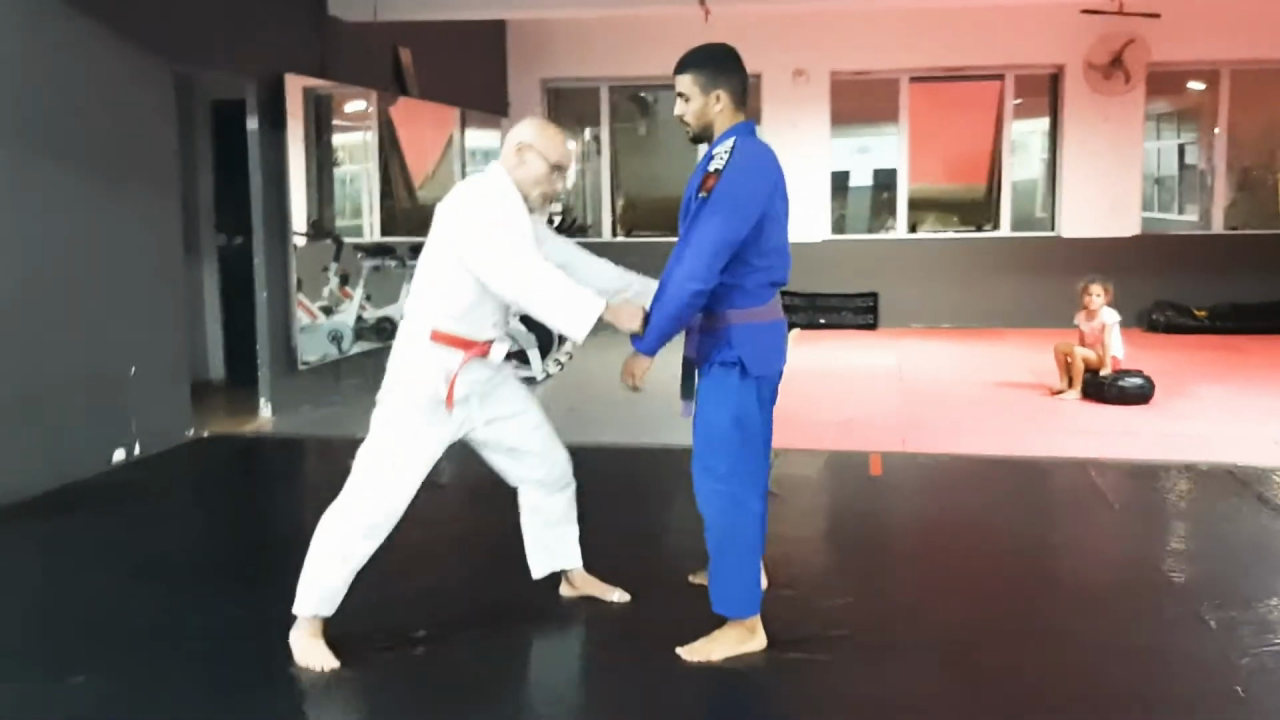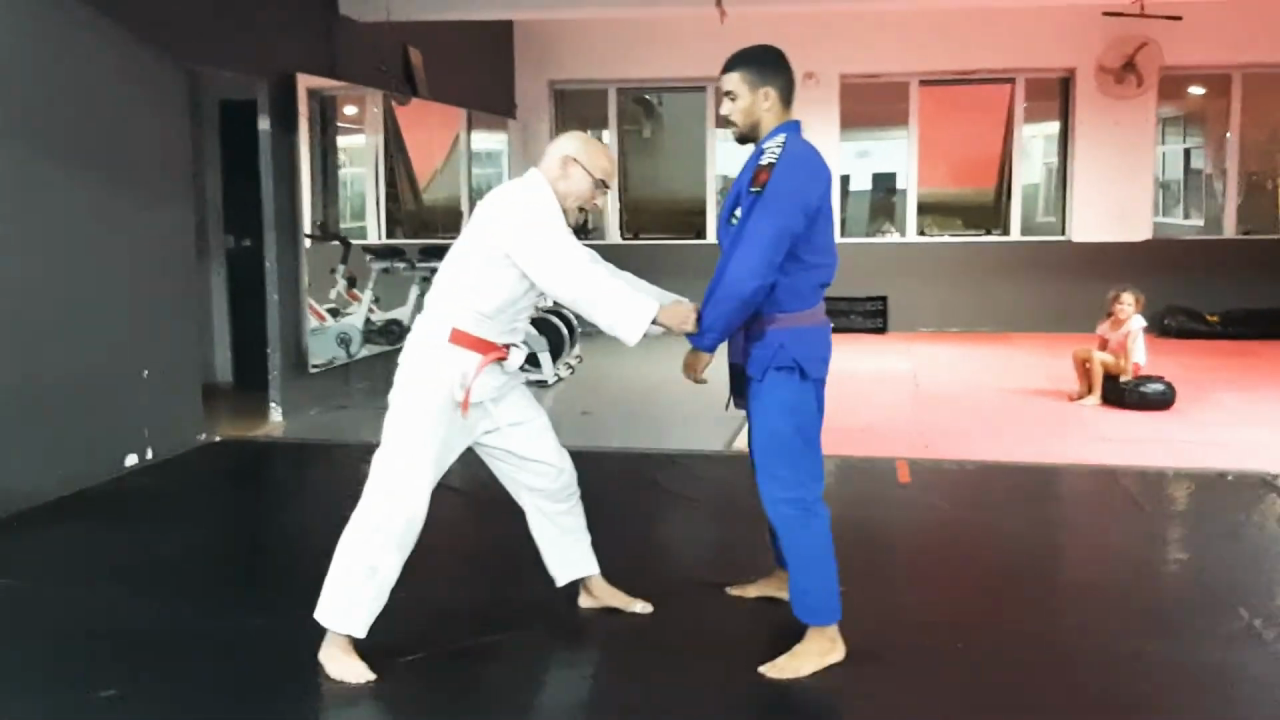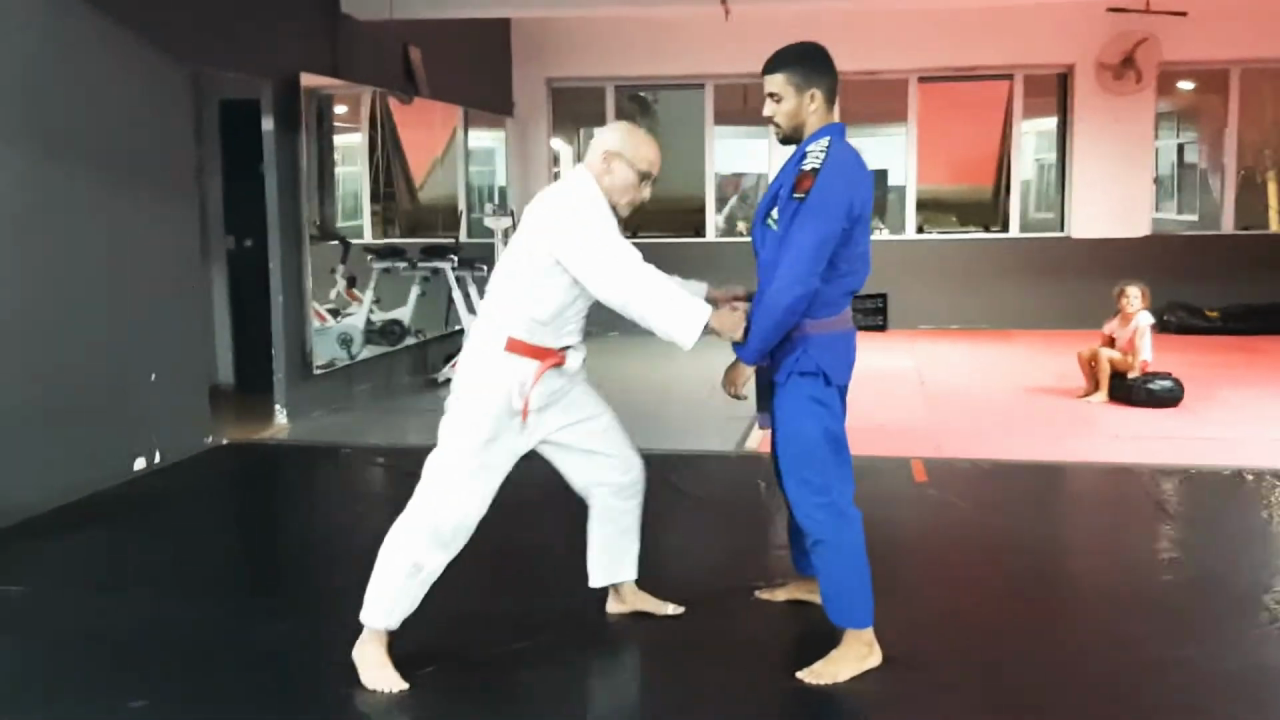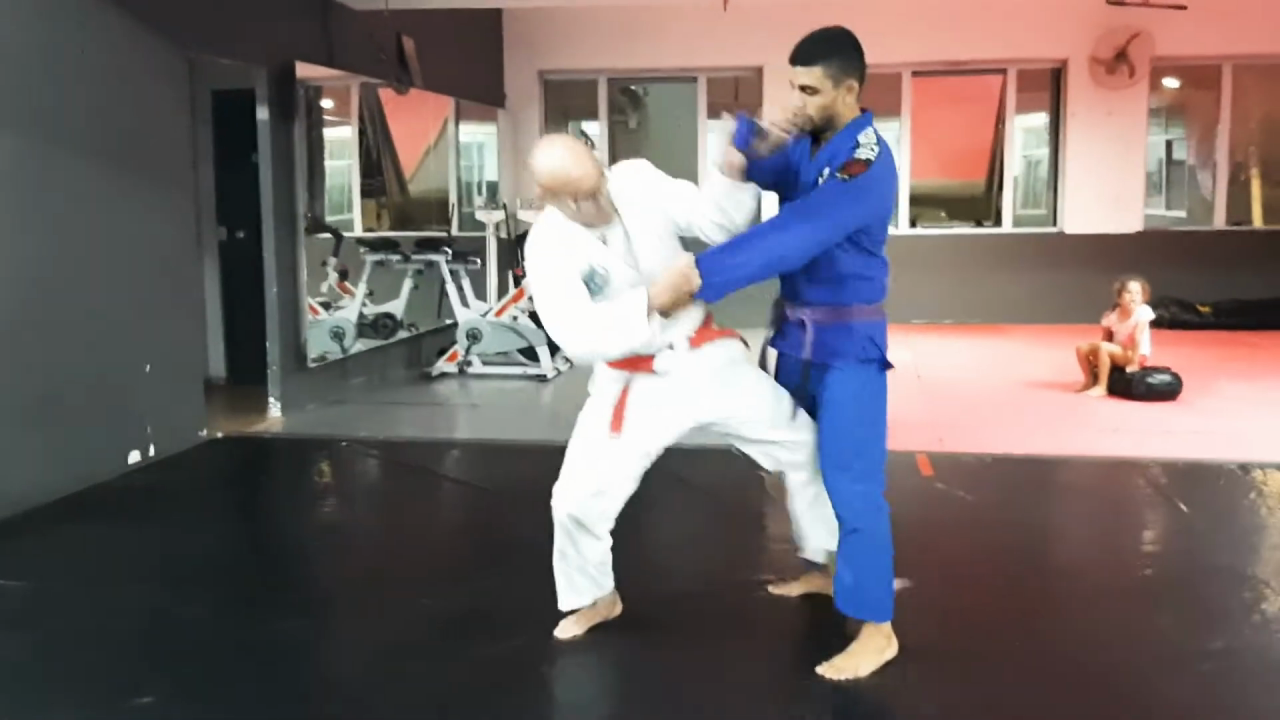
dt=0.5s
person 1, frame 1
left shoulder: (733, 168)
right shoulder: (747, 156)
left elbow: (695, 270)
left wrist: (645, 345)
right wrist: (655, 321)
left hip: (738, 338)
right hip: (745, 330)
left knee: (723, 476)
right knee: (741, 463)
left ankle: (743, 623)
right ankle: (746, 564)
person 1, frame 2
left shoulder: (785, 163)
right shoulder: (781, 159)
left elbow: (749, 270)
left wrist: (703, 340)
right wrist: (713, 330)
left hip: (786, 343)
right hip: (774, 339)
left knee: (790, 483)
right knee: (776, 471)
left ankle: (823, 633)
right ankle: (789, 575)
person 1, frame 3
left shoulder: (828, 171)
right shoulder: (817, 162)
left elbow: (795, 278)
left wrist: (746, 354)
right wrist: (740, 305)
left hip: (808, 349)
right hip: (795, 346)
left knee: (819, 485)
right knee: (798, 475)
left ankle: (860, 637)
right ankle: (815, 577)
person 1, frame 4
left shoulder: (867, 164)
right shoulder: (802, 139)
left elbow: (790, 239)
right elbow: (759, 165)
left wrist: (697, 277)
right wrist: (755, 137)
left hip: (848, 338)
right hip: (799, 331)
left knee: (852, 477)
left ankle: (877, 631)
right ankle: (830, 571)
person 2, frame 1
left shoulder: (519, 219)
right shoulder: (474, 205)
left elbow: (575, 265)
right elbow: (525, 283)
left wrist: (656, 292)
right wrist: (606, 310)
left hip: (483, 372)
right hip: (428, 368)
left knee: (546, 465)
right knee: (380, 491)
left ankle: (572, 574)
right ankle: (308, 621)
person 2, frame 2
left shoulder: (544, 220)
right shoulder: (518, 206)
left elbow: (598, 275)
right elbow: (574, 284)
left wrist: (684, 307)
right wrist: (661, 314)
left hip: (493, 373)
right hip: (441, 367)
left knee: (550, 474)
right knee: (398, 498)
left ankle: (590, 584)
right ankle: (338, 636)
person 2, frame 3
left shoulder: (594, 213)
right shoulder: (568, 207)
left elbow: (636, 278)
right elbow: (623, 286)
left wrist: (705, 294)
right wrist: (708, 317)
left hip: (560, 376)
right hip: (503, 373)
left knee: (620, 474)
right knee: (449, 502)
left ankle: (622, 590)
right ankle: (373, 637)
person 2, frame 4
left shoulder: (638, 182)
right shoulder: (548, 245)
left elbow: (721, 223)
right elbow: (580, 337)
left wrist: (734, 172)
right wrist: (651, 300)
left hip: (706, 360)
right hip: (635, 383)
left knee: (803, 446)
right knee: (579, 500)
left ankle: (838, 559)
right ankle: (598, 599)
